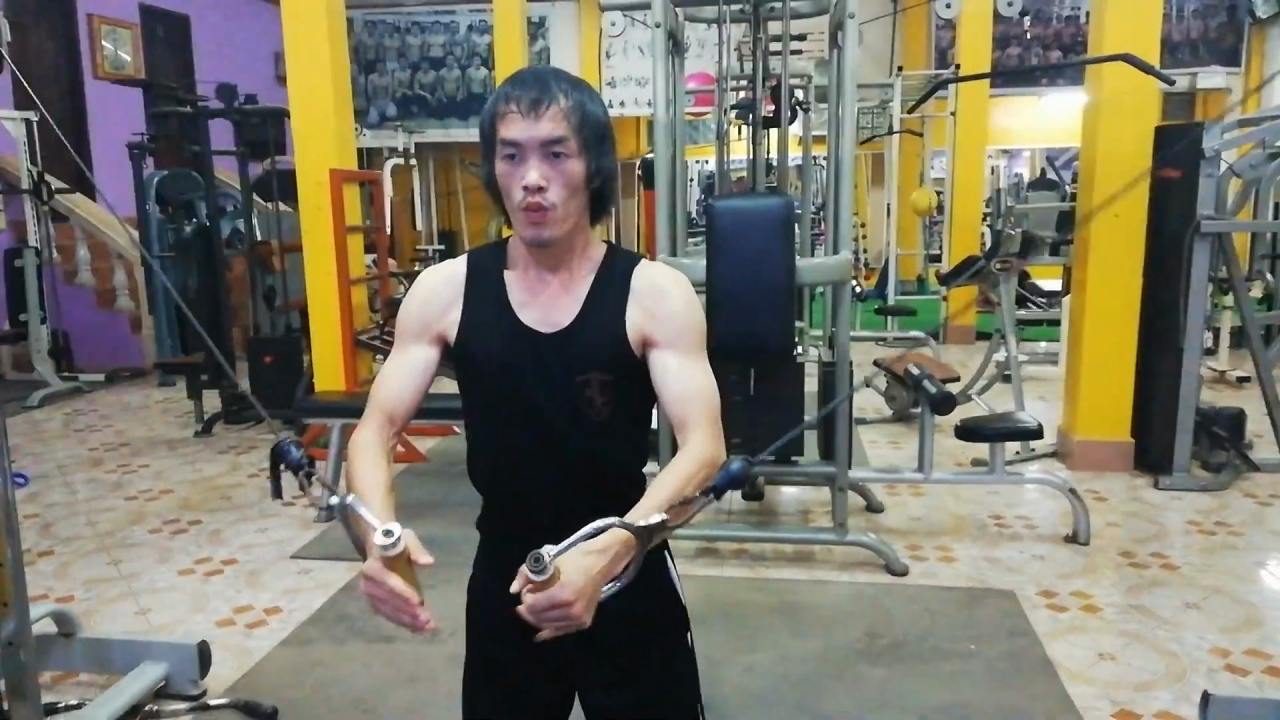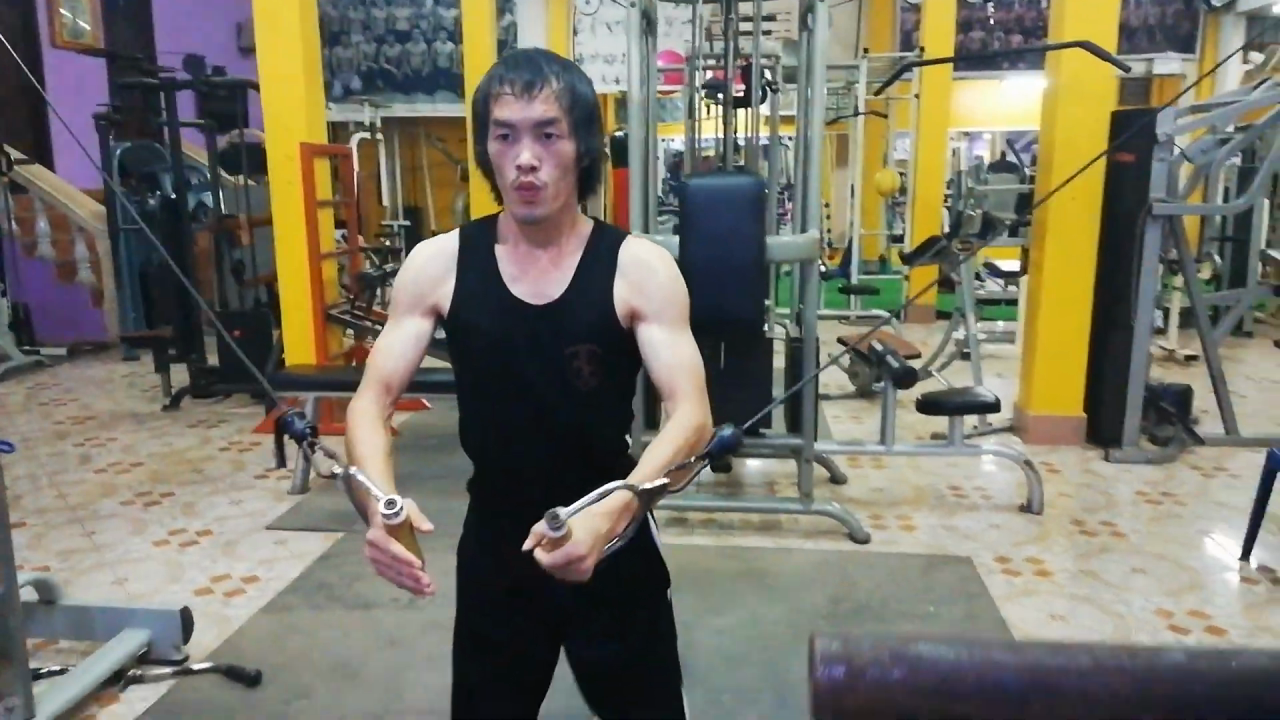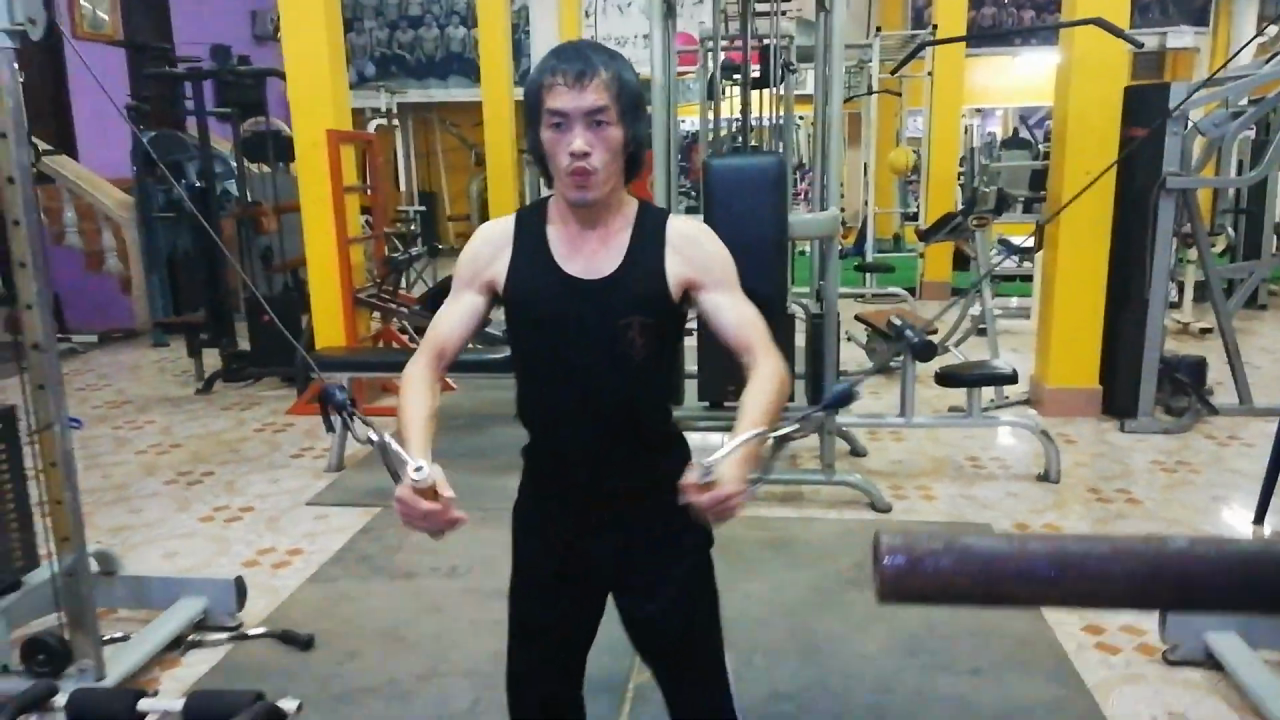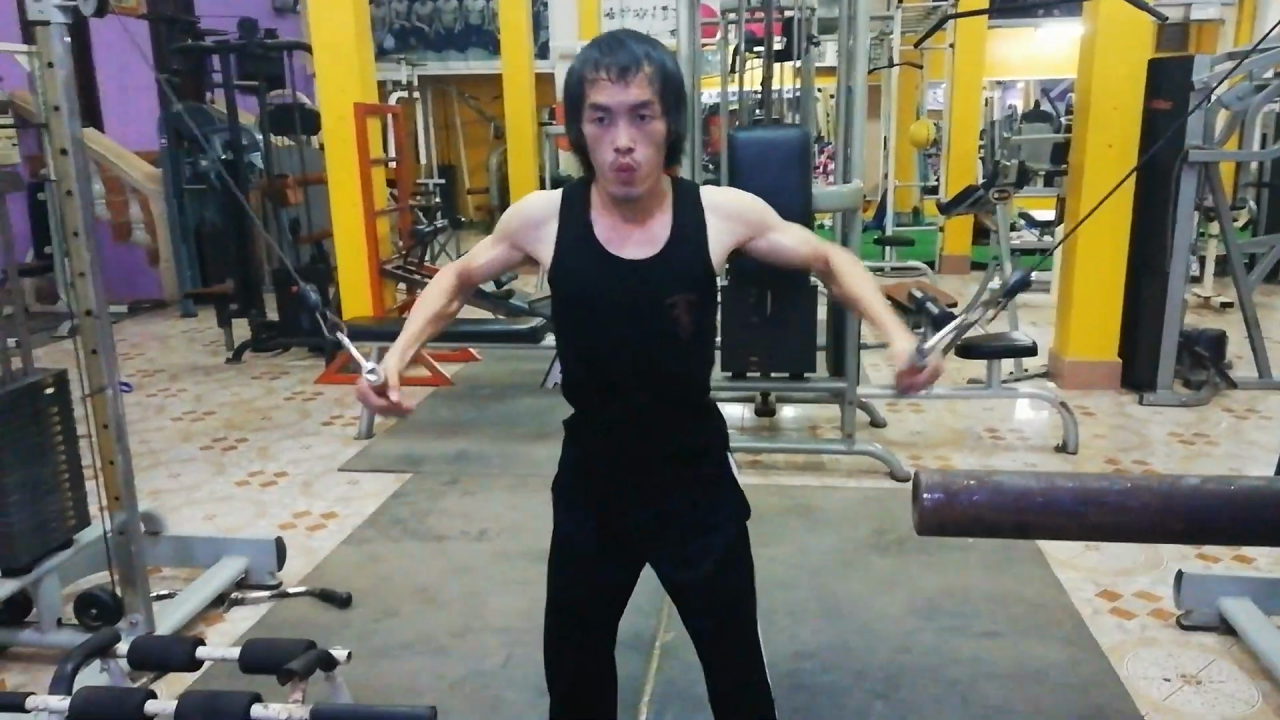
dt=0.3s
person 1, frame 1
left shoulder: (654, 294)
right shoulder: (447, 290)
left elbow: (704, 448)
right elbow: (376, 429)
left wrist: (606, 554)
left hip: (626, 586)
right hip: (504, 588)
person 1, frame 2
left shoulder: (638, 267)
right shoulder: (439, 264)
left elbow: (691, 416)
right elbow: (374, 398)
left wrist: (612, 512)
right wrist: (382, 504)
left hip: (612, 548)
right hip: (494, 551)
person 1, frame 3
left shoulder: (681, 242)
right shoulder: (500, 244)
left elbow: (765, 362)
right elbow: (429, 364)
left wrist: (742, 451)
right wrist: (418, 463)
left hip: (660, 507)
right hip: (548, 510)
person 1, frame 4
left shoulder: (721, 213)
right shoulder: (543, 218)
left elbow: (831, 260)
right elbow: (457, 276)
left wrist: (895, 332)
right wrist: (397, 358)
left hip: (696, 478)
right hip: (590, 481)
left knee: (734, 658)
right knee: (572, 661)
